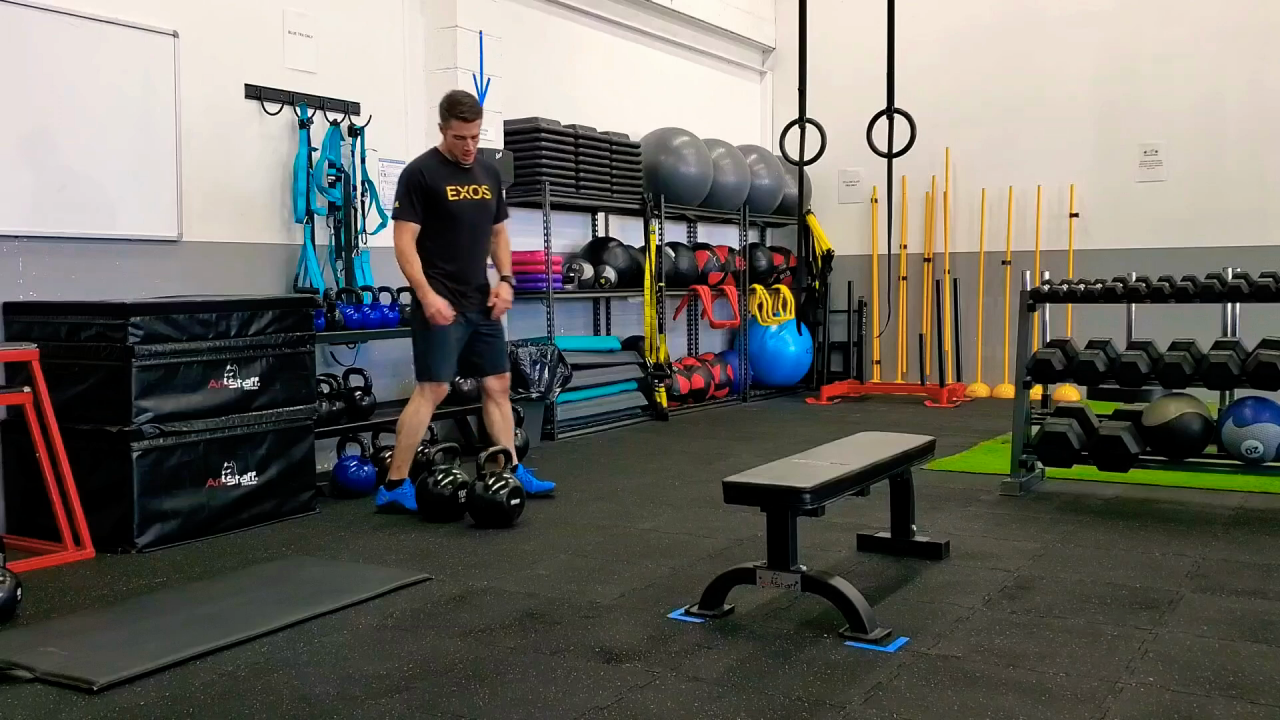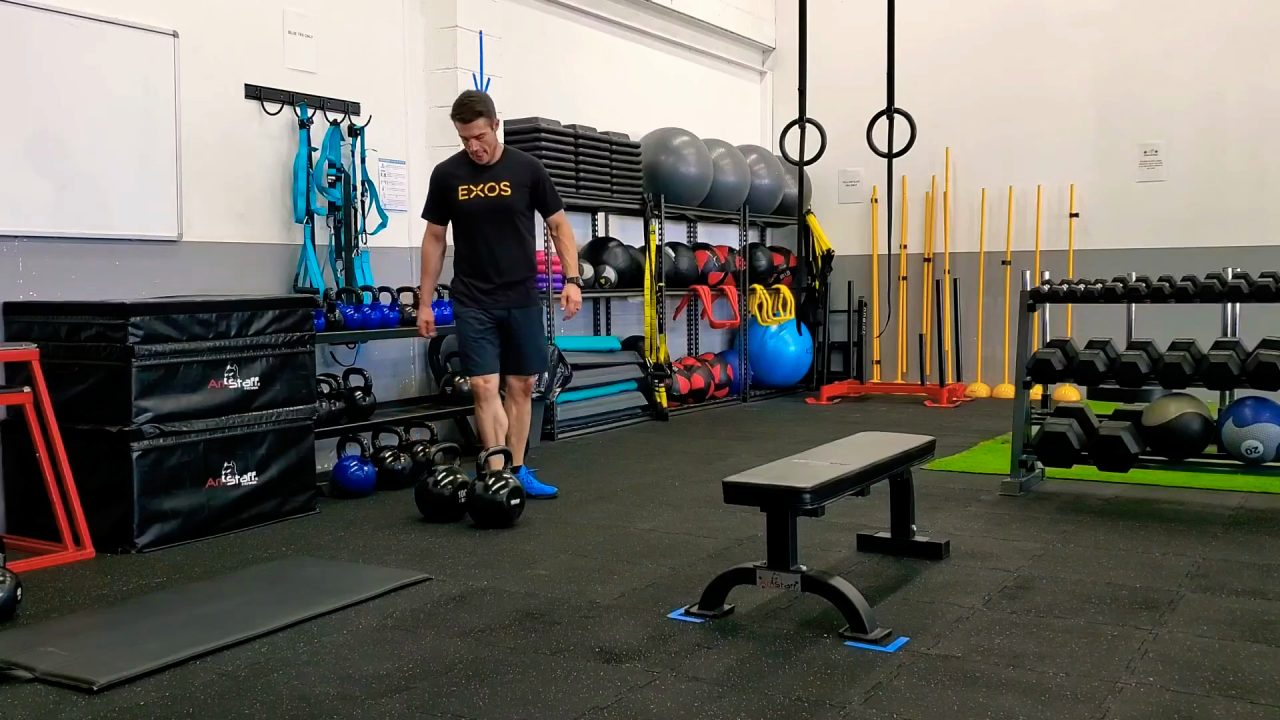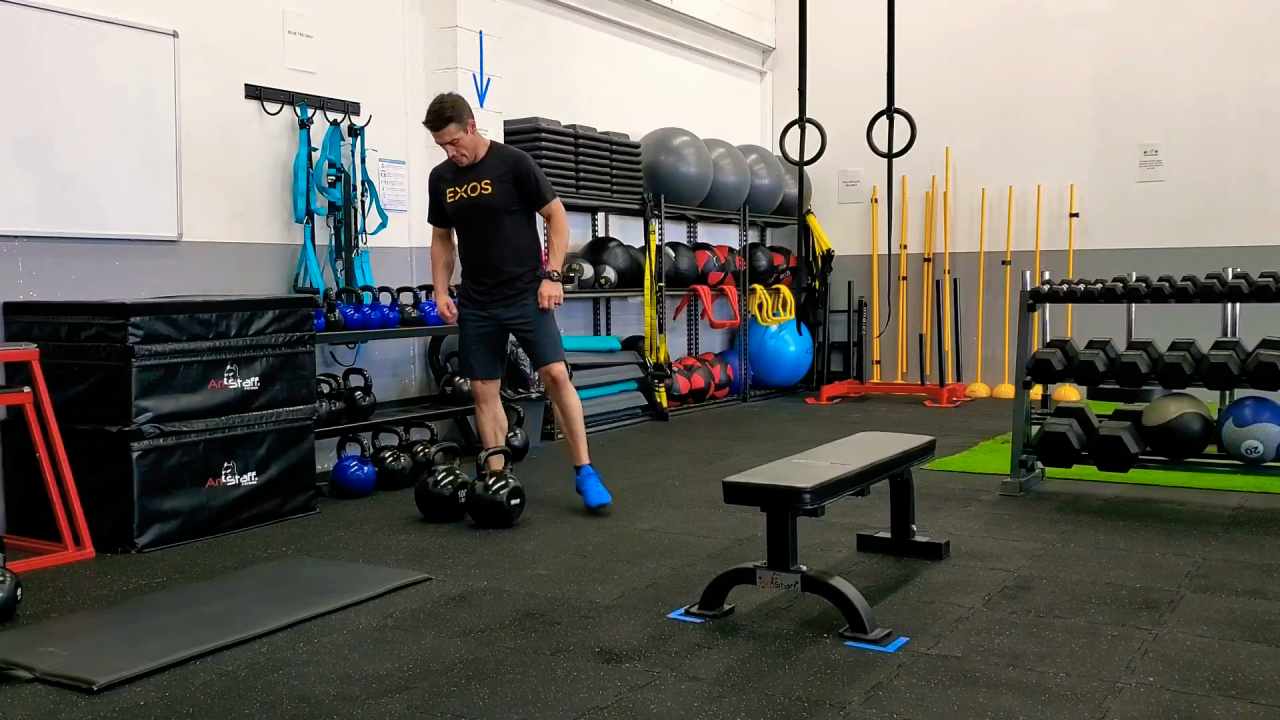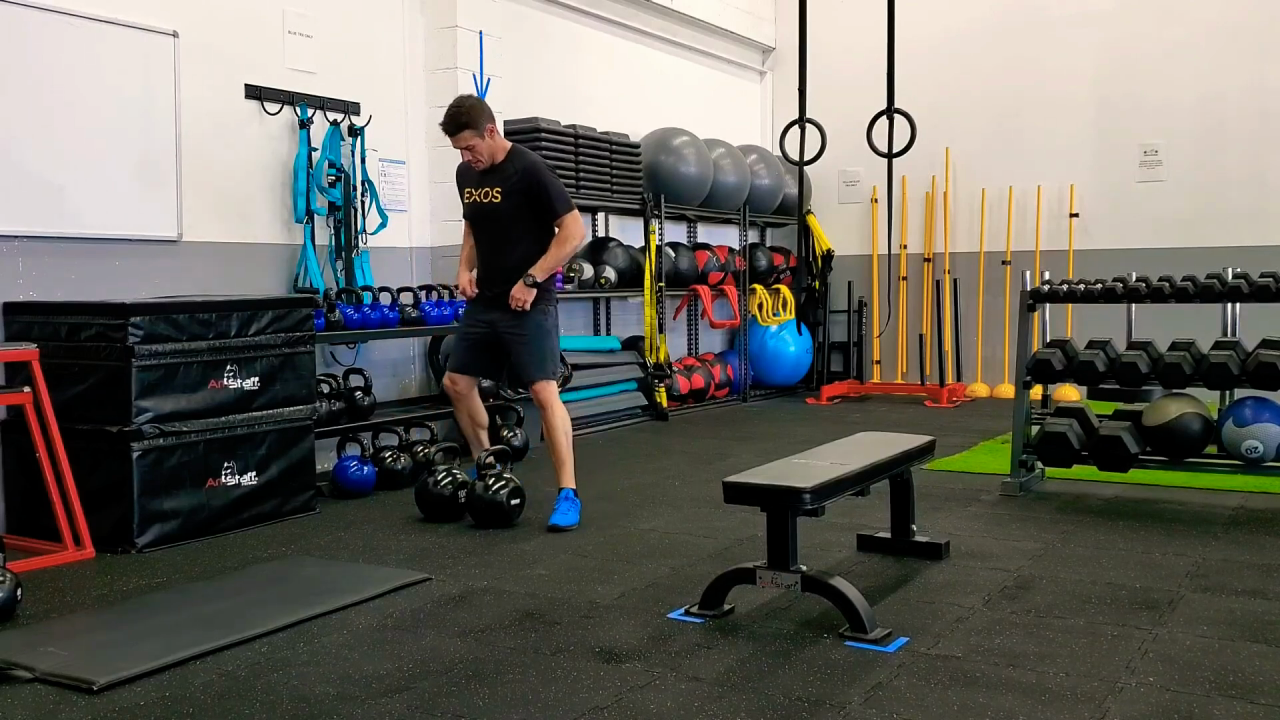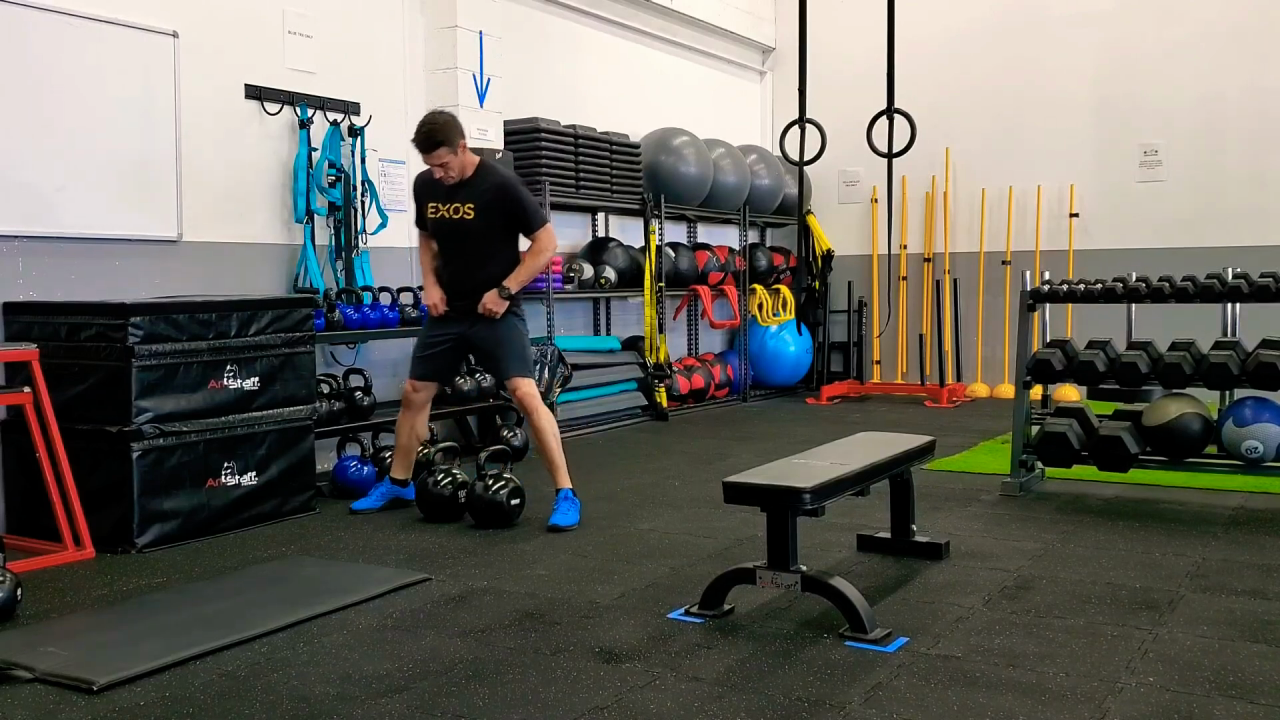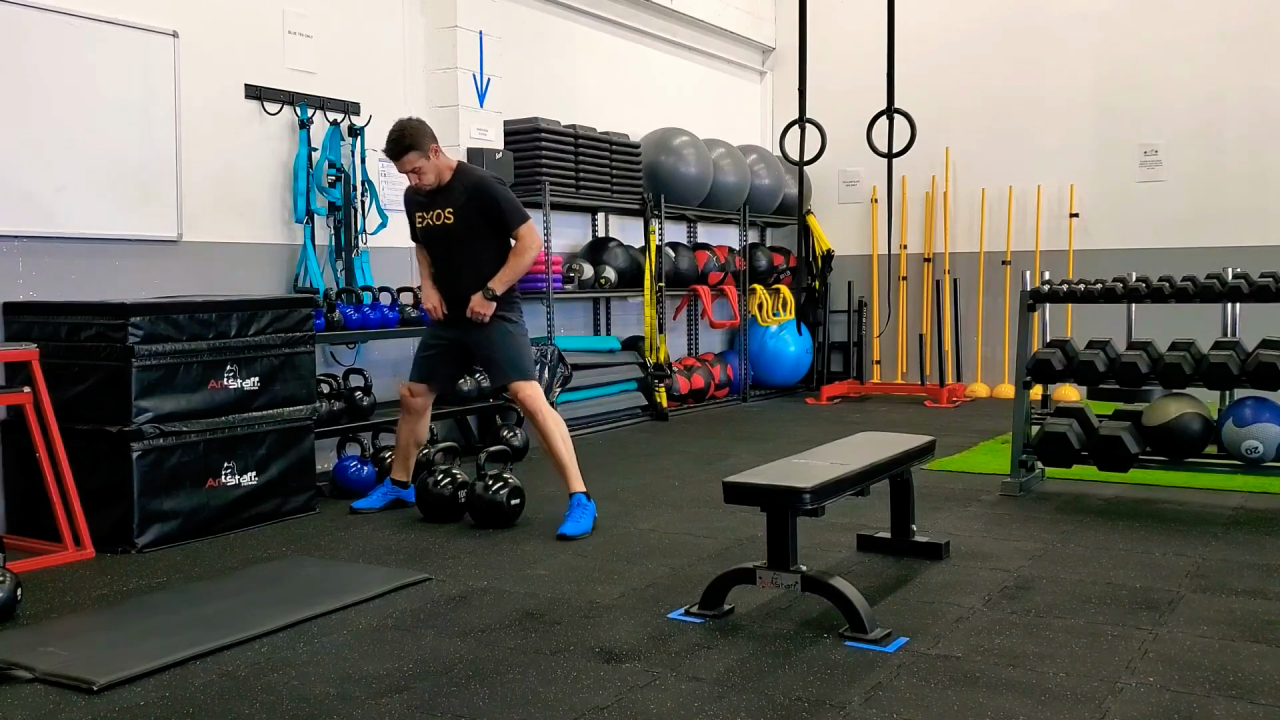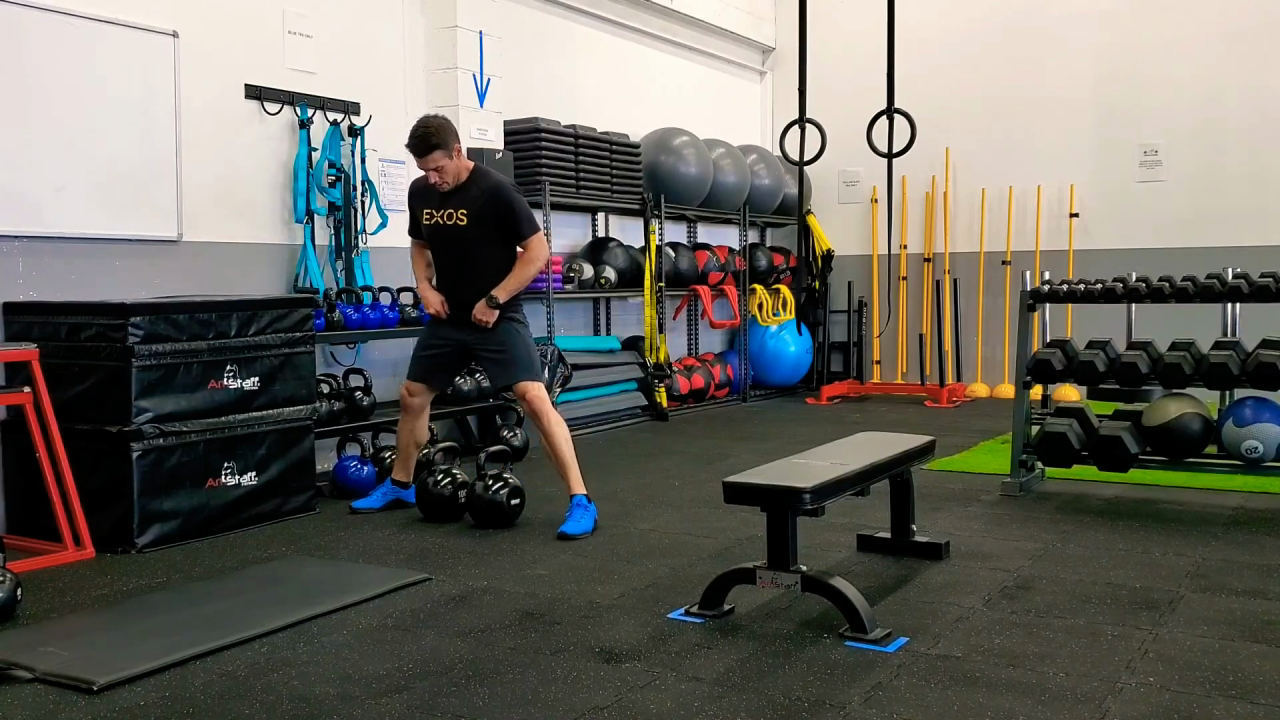
dt=0.4s
person 1, frame 1
left shoulder: (488, 172)
right shoulder: (421, 173)
left elbow: (498, 232)
right elbow: (404, 241)
left wrist: (505, 279)
right wrist: (425, 294)
left hip: (480, 303)
right hip: (442, 305)
left knee: (499, 386)
right knee: (431, 390)
left ankle: (513, 473)
right ankle: (395, 484)
person 1, frame 2
left shoulder: (527, 169)
right shoulder: (447, 174)
left elbow: (559, 226)
right elbow: (434, 238)
left wrist: (571, 278)
right wrist: (425, 302)
left hip: (522, 298)
right hip: (474, 300)
left knee: (521, 386)
right knee: (484, 387)
left ankle: (517, 470)
person 1, frame 3
left shoulder: (514, 163)
right shoulder: (440, 177)
left elbow: (557, 218)
right elbow: (442, 238)
left wrist: (551, 275)
right wrist: (441, 290)
left hip: (526, 293)
right hip: (476, 302)
left knee: (556, 375)
right knee: (484, 391)
left ankle: (584, 470)
person 1, frame 4
left shoulder: (530, 170)
right shoulder: (466, 173)
left elbow: (573, 230)
left wrist: (531, 280)
right wrist: (465, 269)
left hip: (528, 302)
right hip: (485, 301)
left knee: (544, 392)
right knee: (456, 383)
left ankle: (568, 494)
person 1, frame 5
left shoulder: (501, 186)
right shoulder: (425, 185)
left elbow: (546, 244)
left wrist: (504, 291)
right wrist: (430, 283)
left hip: (497, 310)
right hip: (449, 310)
left knee: (525, 395)
right knee: (415, 394)
left ankle: (566, 494)
right ankle: (398, 483)
person 1, frame 6
left shoulder: (481, 186)
right shoulder: (413, 197)
left elbow: (530, 242)
left wrist: (491, 292)
right wrist: (428, 287)
left hip: (494, 313)
right hip: (448, 316)
left knee: (528, 397)
right knee: (413, 397)
left ankle: (580, 499)
right ankle: (399, 485)
person 1, frame 7
left shoulder: (495, 191)
right shoulder: (420, 192)
left elbow: (537, 251)
left wrist: (494, 299)
right wrist: (425, 286)
left hip: (498, 316)
right hip: (448, 317)
left knee: (534, 398)
right knee: (412, 397)
left ankle: (581, 501)
right ankle: (399, 486)
